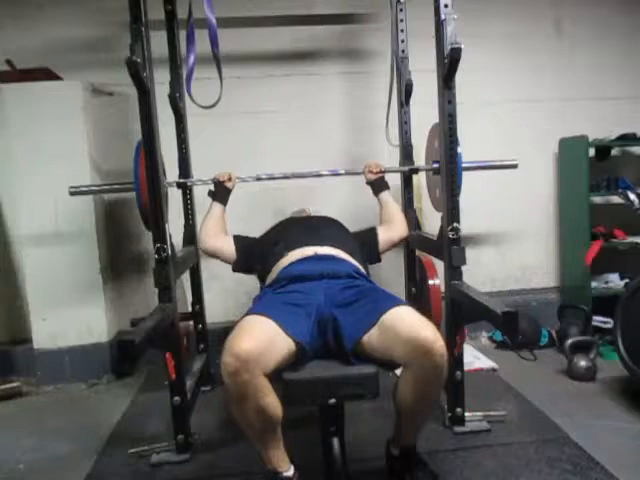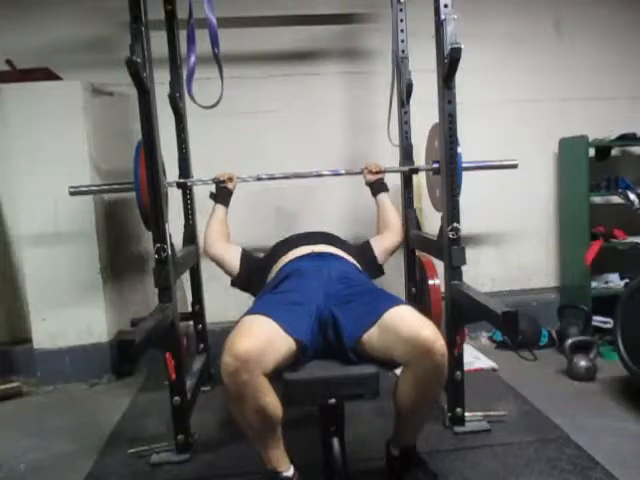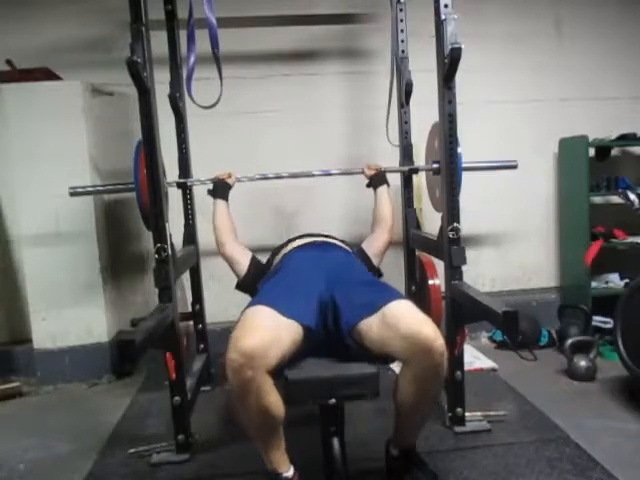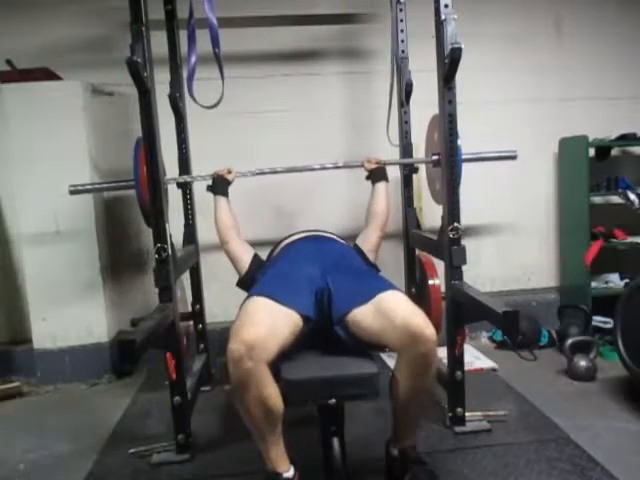
dt=0.5s
person 1, frame 1
left shoulder: (344, 233)
right shoulder: (271, 238)
left elbow: (398, 229)
right elbow: (210, 242)
left wrist: (380, 186)
right wrist: (221, 195)
left hip: (352, 288)
right hip: (290, 291)
left knee: (430, 349)
right knee: (238, 360)
left ankle: (402, 450)
person 1, frame 2
left shoulder: (351, 254)
right shoulder: (266, 266)
left elbow: (392, 235)
right elbow: (215, 247)
left wrist: (379, 187)
right wrist: (222, 197)
left knee: (431, 347)
right knee: (238, 359)
left ankle: (402, 451)
person 1, frame 3
left shoulder: (358, 261)
right shoulder: (266, 274)
left elbow: (382, 233)
right elbow: (228, 244)
left wrist: (380, 184)
right wrist: (221, 195)
left knee: (430, 346)
right knee: (243, 357)
left ankle: (402, 451)
person 1, frame 4
left shoulder: (354, 255)
left elbow: (375, 227)
right elbow: (231, 239)
left wrist: (379, 179)
right wrist: (220, 191)
left knee: (421, 336)
right knee: (243, 350)
left ankle: (402, 450)
